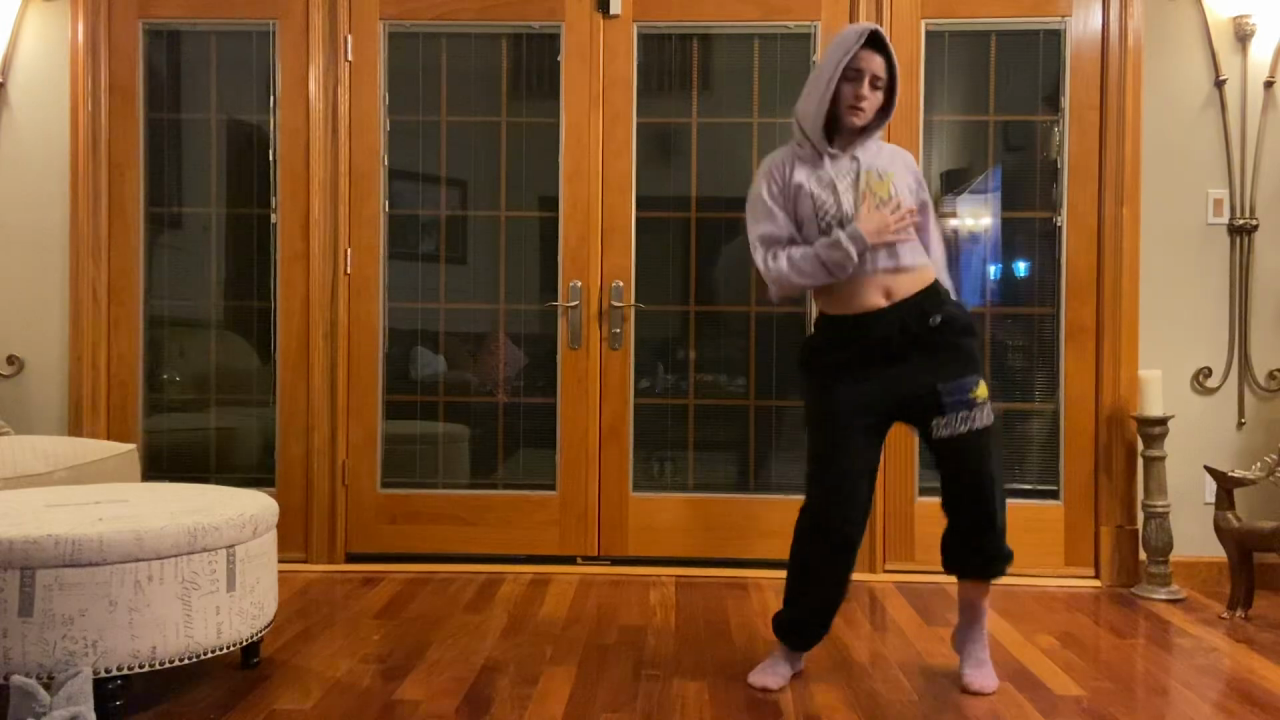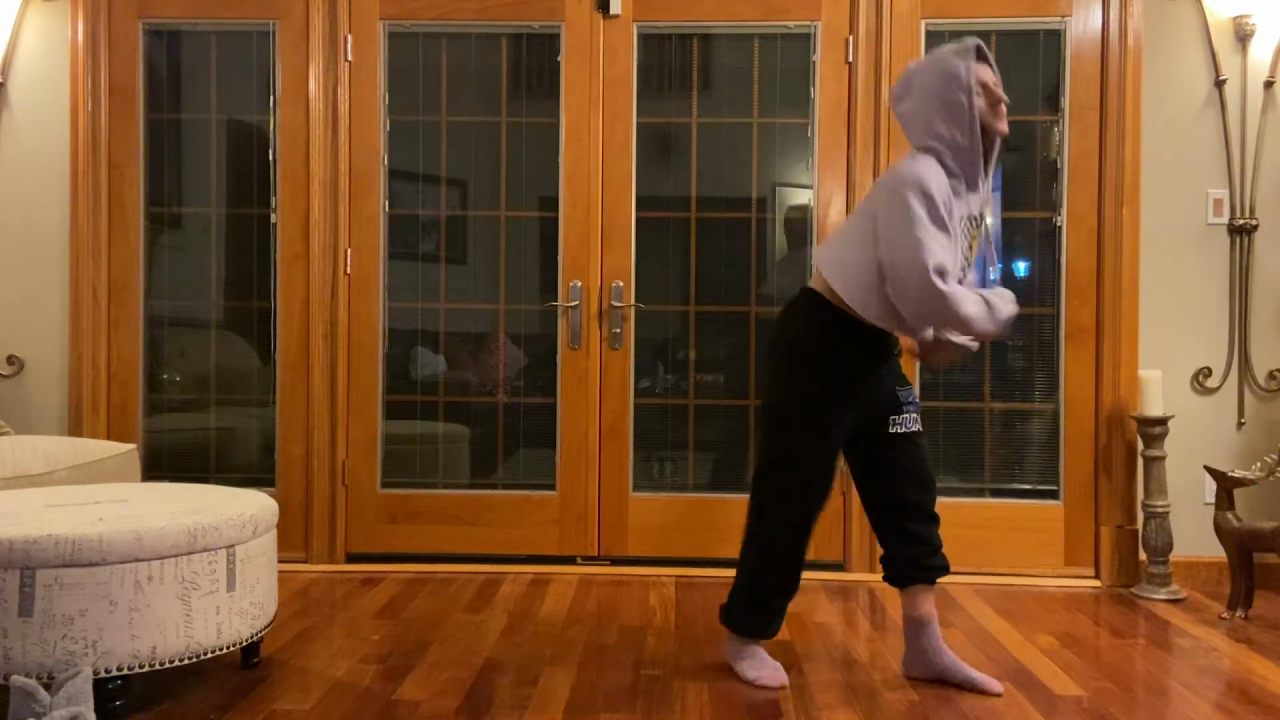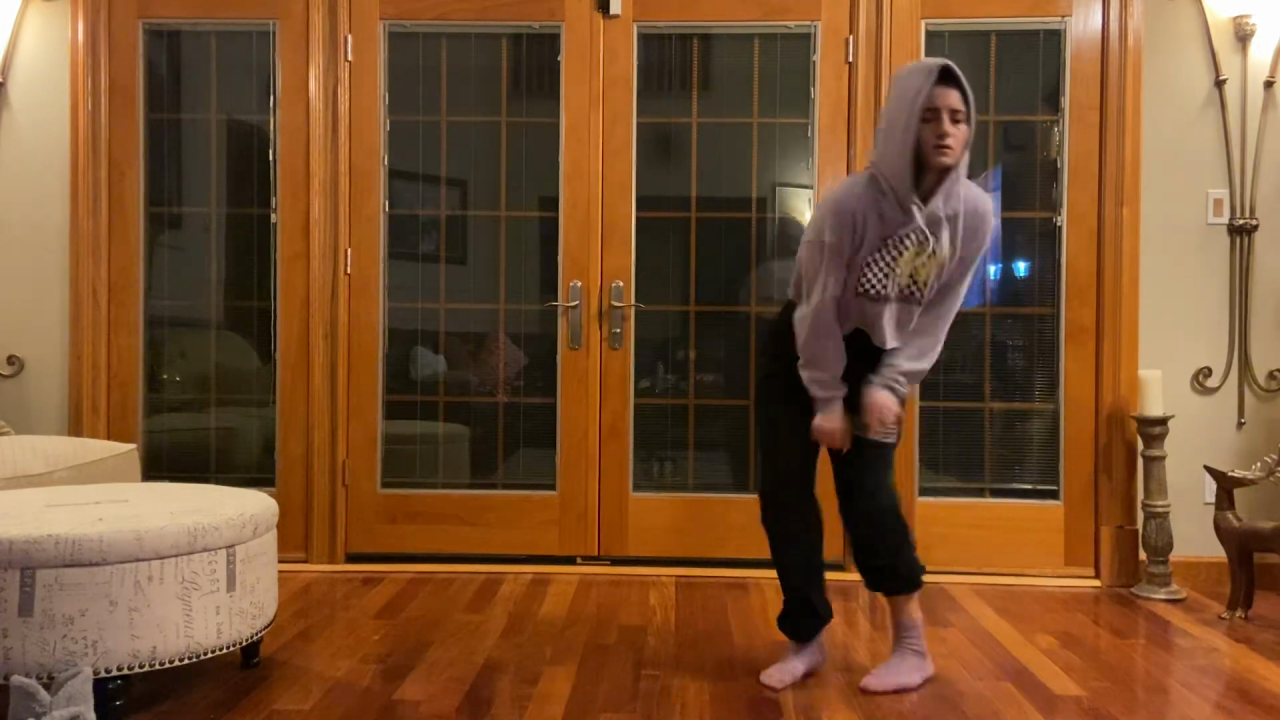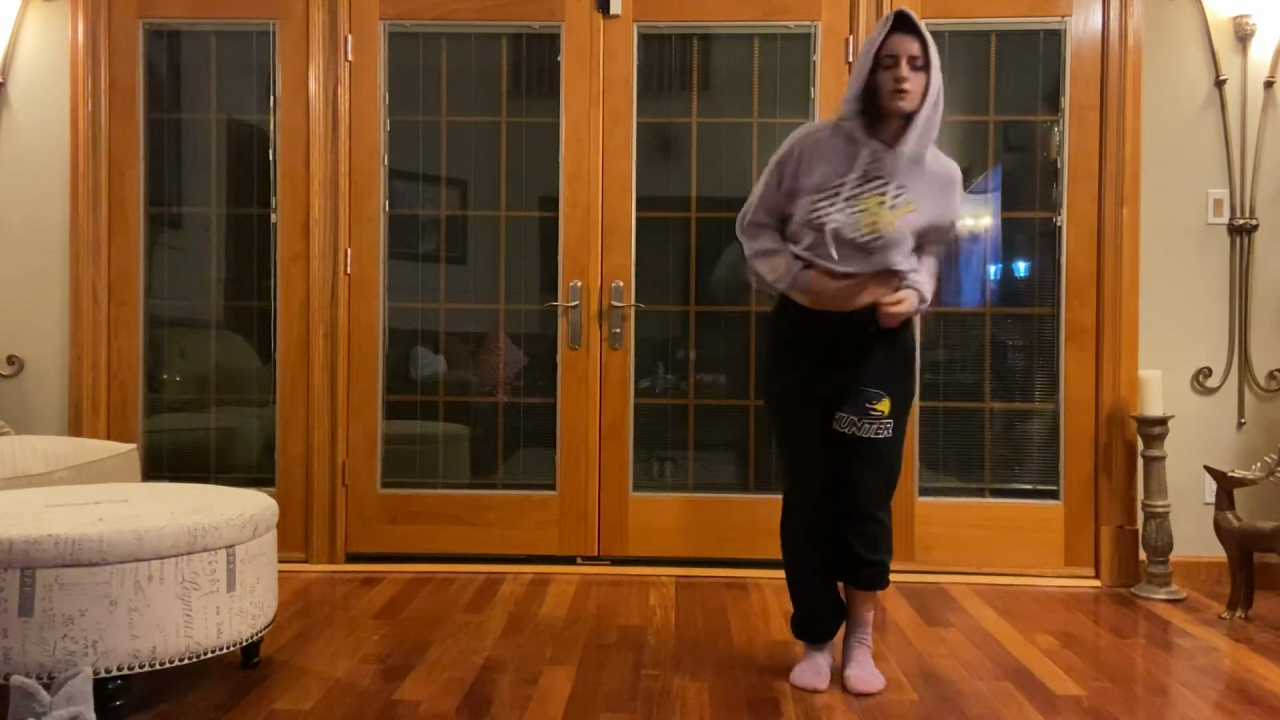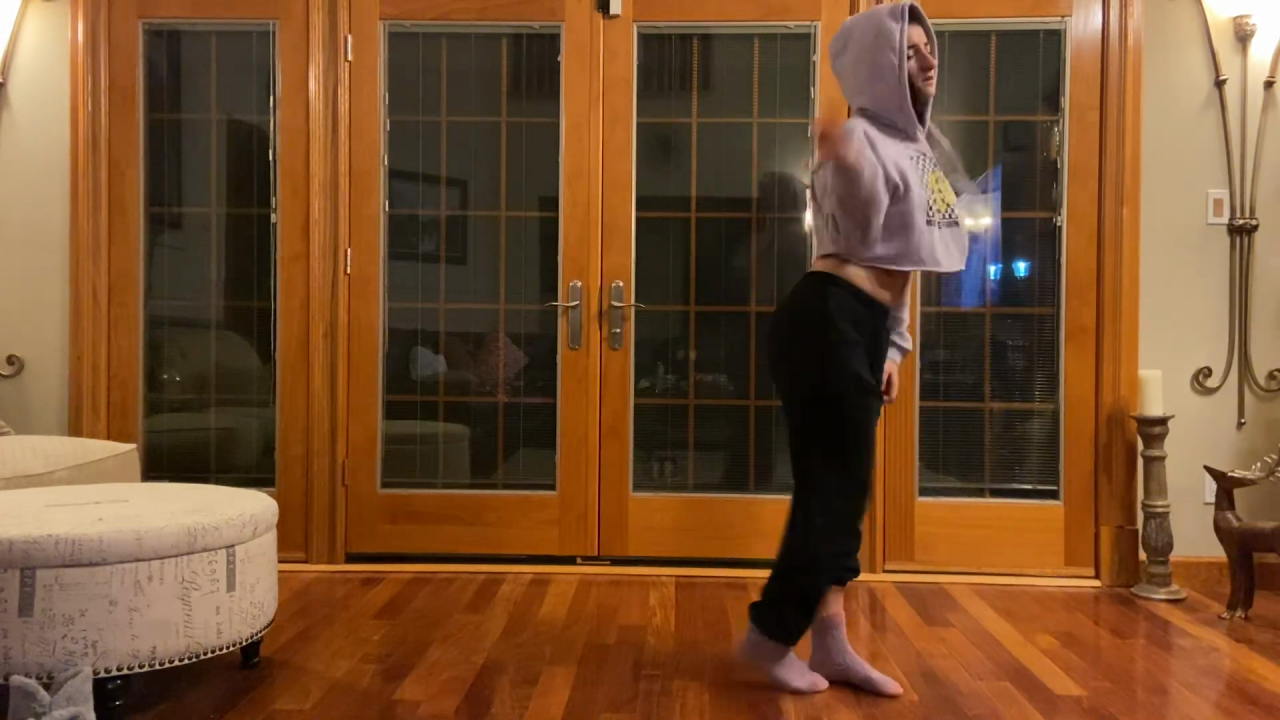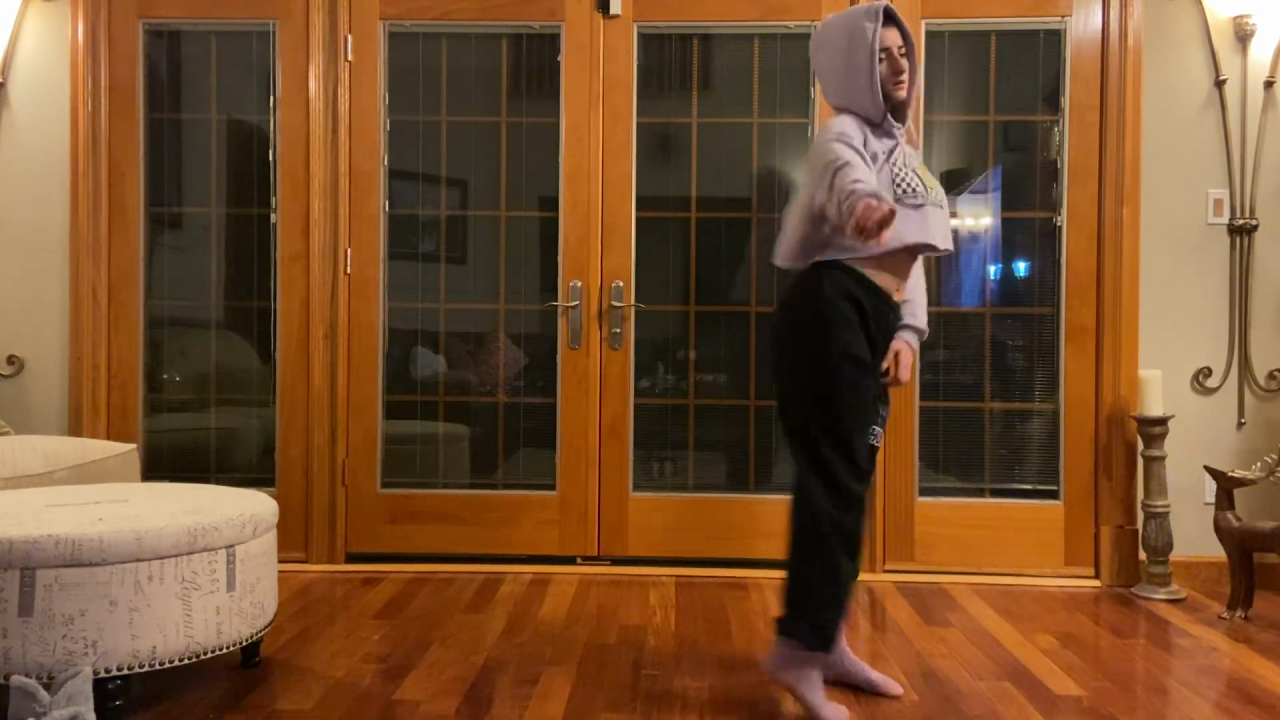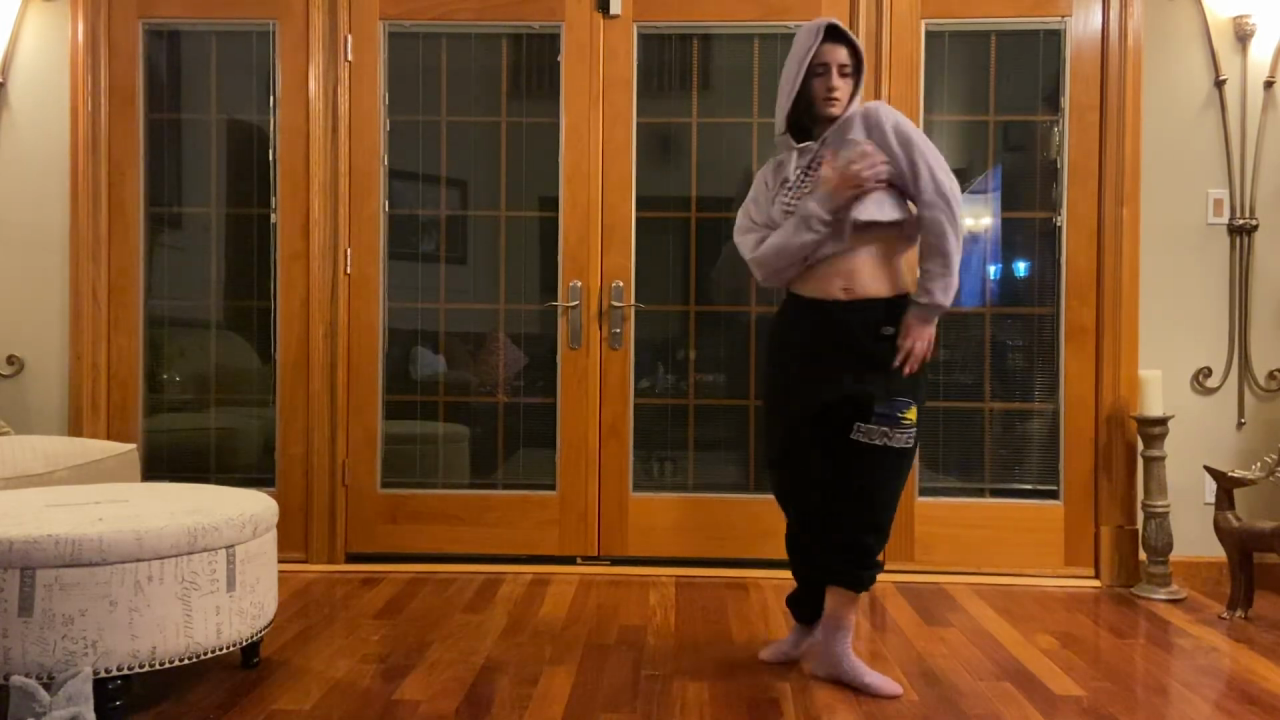
dt=0.5s
person 1, frame 1
left shoulder: (896, 162)
right shoulder: (783, 171)
right elbow: (775, 269)
left wrist: (966, 333)
right wrist: (851, 242)
left hip: (931, 331)
right hip: (846, 352)
left knee: (976, 489)
right knee: (835, 510)
left ankle: (972, 636)
right ankle: (793, 644)
person 1, frame 2
left shoulder: (971, 183)
right shoulder: (917, 182)
left elbow: (951, 297)
right elbow: (930, 298)
left wrist: (947, 335)
right wrist: (999, 309)
left hip: (874, 353)
right hip: (820, 344)
left knee: (908, 488)
right knee: (793, 494)
left ankle: (925, 646)
right ankle: (743, 633)
person 1, frame 3
left shoulder: (973, 211)
right shoulder: (851, 203)
left elbow: (934, 312)
right elbow: (817, 310)
left wrist: (891, 385)
right wrist: (826, 402)
left hip: (880, 359)
right hip: (803, 352)
left knee: (870, 497)
right knee: (786, 491)
left ankle: (911, 646)
right ankle: (806, 638)
person 1, frame 4
left shoulder: (939, 173)
right shoulder: (814, 145)
right elbow: (755, 225)
left wrist: (911, 291)
right wrist: (795, 281)
left hip: (879, 343)
right hip: (804, 334)
left knee: (864, 496)
right knee: (807, 493)
left ankle: (859, 643)
right ankle: (816, 639)
person 1, frame 5
left shoulder: (913, 143)
right shoulder: (864, 137)
right elbow: (856, 236)
left wrist: (895, 346)
right wrist: (848, 164)
left hip: (863, 332)
right hip: (831, 322)
left knee: (836, 489)
right knee: (839, 487)
left ankle: (831, 647)
right ankle: (770, 636)
person 1, frame 6
left shoulder: (896, 145)
right shoulder: (842, 134)
left elbow: (911, 254)
right elbow: (845, 174)
left wrist: (906, 330)
right wrist: (858, 203)
left hip: (868, 325)
right hip: (831, 312)
left knee: (843, 485)
right knee: (832, 478)
left ankle: (825, 646)
right ankle: (798, 655)
person 1, frame 7
left shoulder: (882, 126)
right shoulder: (775, 176)
left elbow: (943, 210)
right elbow: (765, 264)
left wrist: (927, 309)
right wrist: (825, 202)
left hip: (883, 330)
right hip: (805, 333)
left knee: (866, 495)
right knee: (802, 487)
left ankle: (834, 646)
right ankle: (809, 620)
